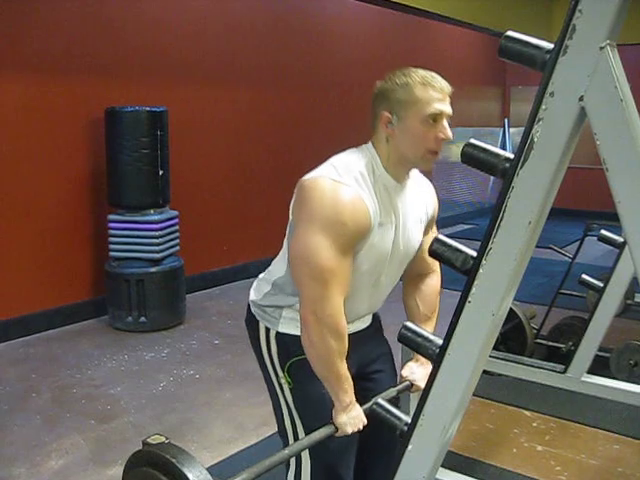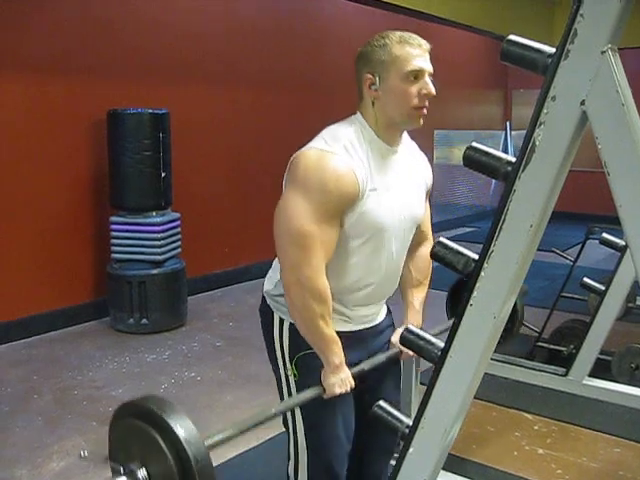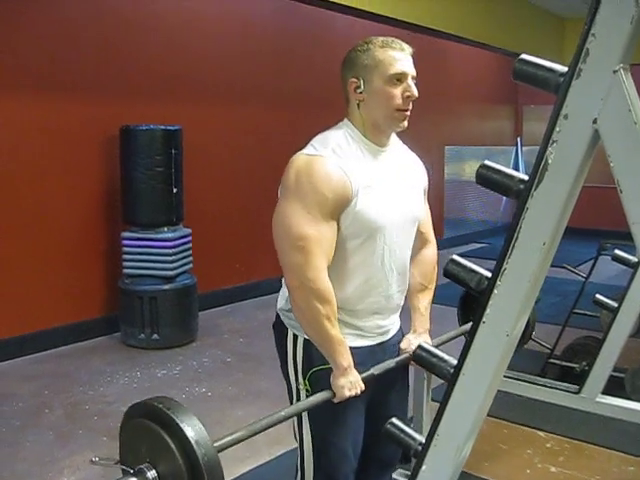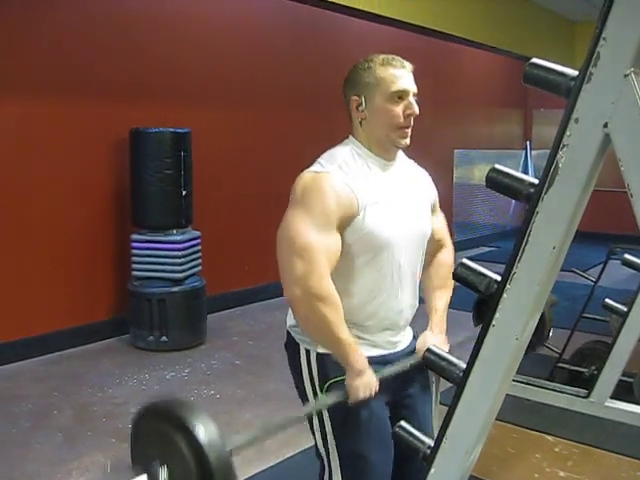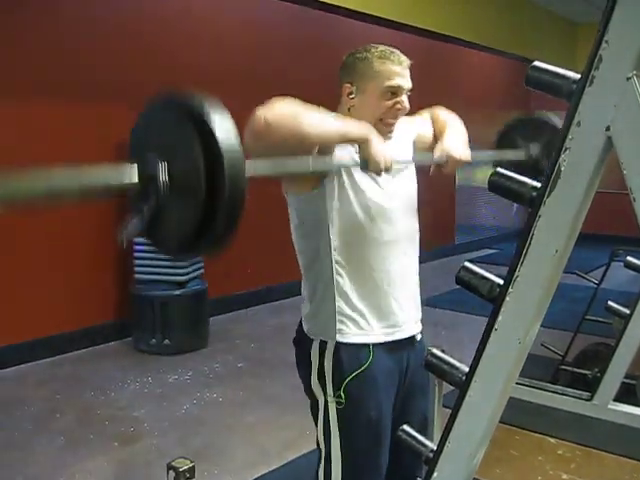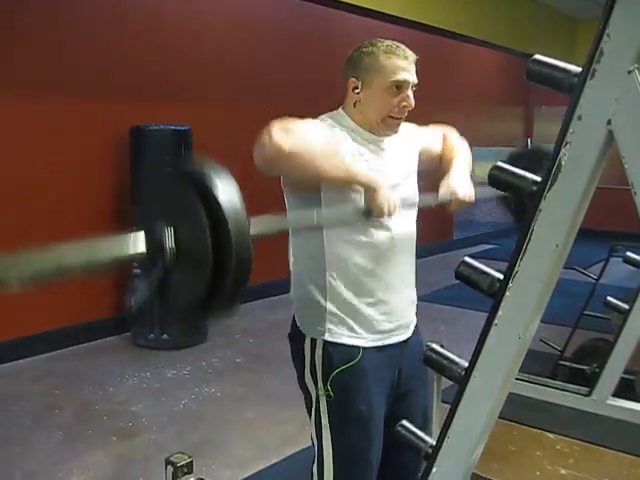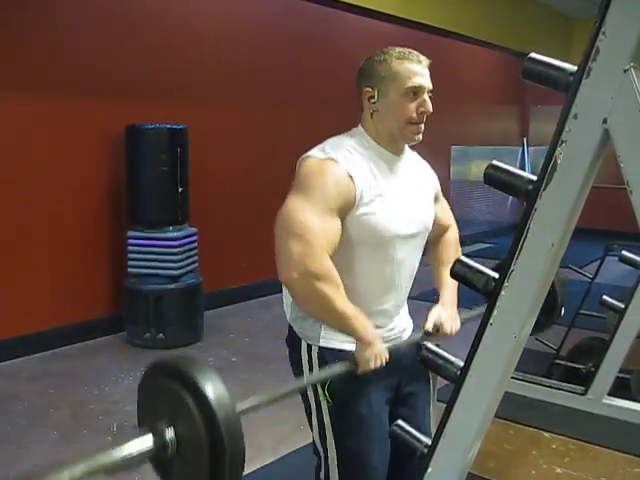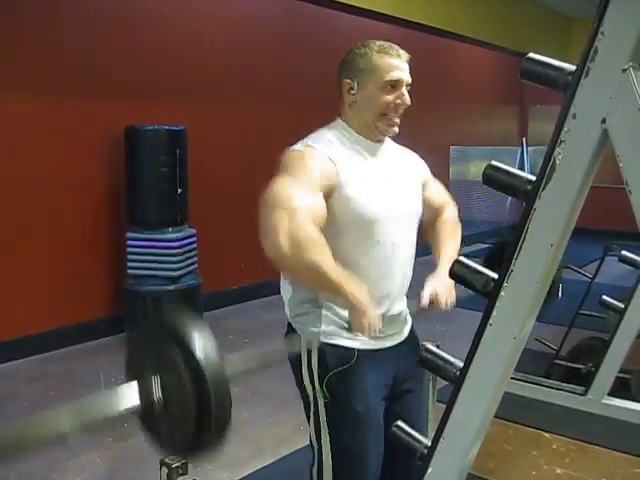
dt=0.4s
person 1, frame 1
left shoulder: (423, 193)
right shoulder: (336, 194)
left elbow: (424, 275)
right elbow: (320, 313)
left wrist: (422, 357)
right wrist: (342, 401)
left hip: (359, 325)
right hip: (292, 329)
left knee: (386, 438)
person 1, frame 2
left shoulder: (416, 161)
right shoulder: (328, 164)
left elbow: (420, 244)
right elbow: (302, 275)
left wrist: (413, 321)
right wrist: (333, 362)
left hip: (374, 322)
right hip: (304, 324)
left knee: (381, 440)
person 1, frame 3
left shoulder: (410, 163)
right shoulder: (321, 167)
left elbow: (424, 246)
right elbow: (305, 278)
left wrist: (420, 325)
right wrist: (340, 362)
left hip: (388, 339)
right hip: (322, 343)
person 1, frame 4
left shoulder: (418, 178)
right shoulder: (328, 184)
left elbow: (440, 249)
right elbow: (304, 285)
left wrist: (437, 325)
right wrist: (354, 364)
left hip: (401, 350)
right hip: (332, 357)
person 1, frame 5
left shoulder: (403, 135)
right shoulder: (319, 144)
left elbow: (440, 118)
right elbow: (266, 126)
left wrist: (455, 138)
right wrist: (361, 136)
left hip: (407, 338)
right hip: (346, 348)
person 1, frame 6
left shoulder: (406, 138)
right shoulder: (322, 140)
left elbow: (448, 138)
right elbow: (276, 144)
left wrist: (458, 170)
right wrist: (368, 180)
left hip: (404, 334)
right hip: (341, 345)
person 1, frame 7
left shoulder: (421, 171)
right shoulder: (332, 170)
left elbow: (445, 231)
right elbow: (300, 269)
left wrist: (448, 297)
right wrist: (363, 335)
left hip: (398, 340)
right hip: (337, 351)
person 1, frame 8
left shoulder: (407, 161)
right shoulder: (317, 159)
left elbow: (444, 212)
right elbow: (284, 240)
left wrist: (443, 270)
right wrist: (356, 298)
left hip: (398, 337)
right hip: (335, 349)
